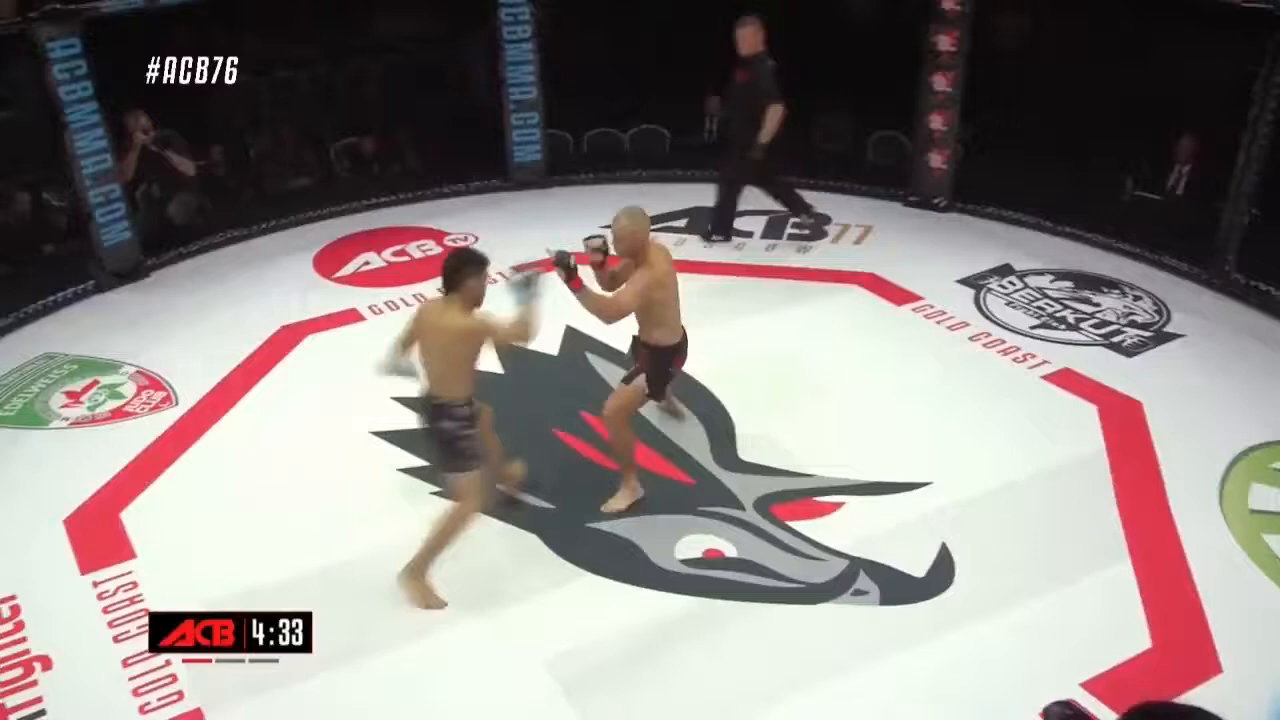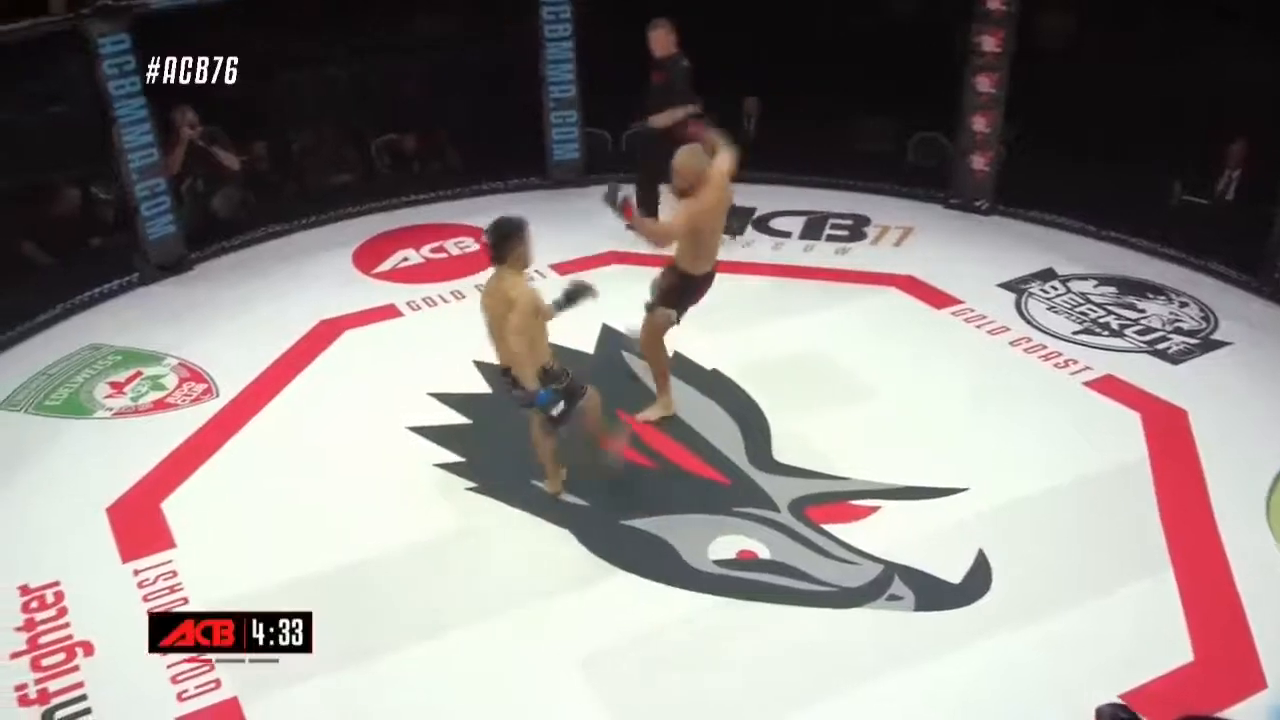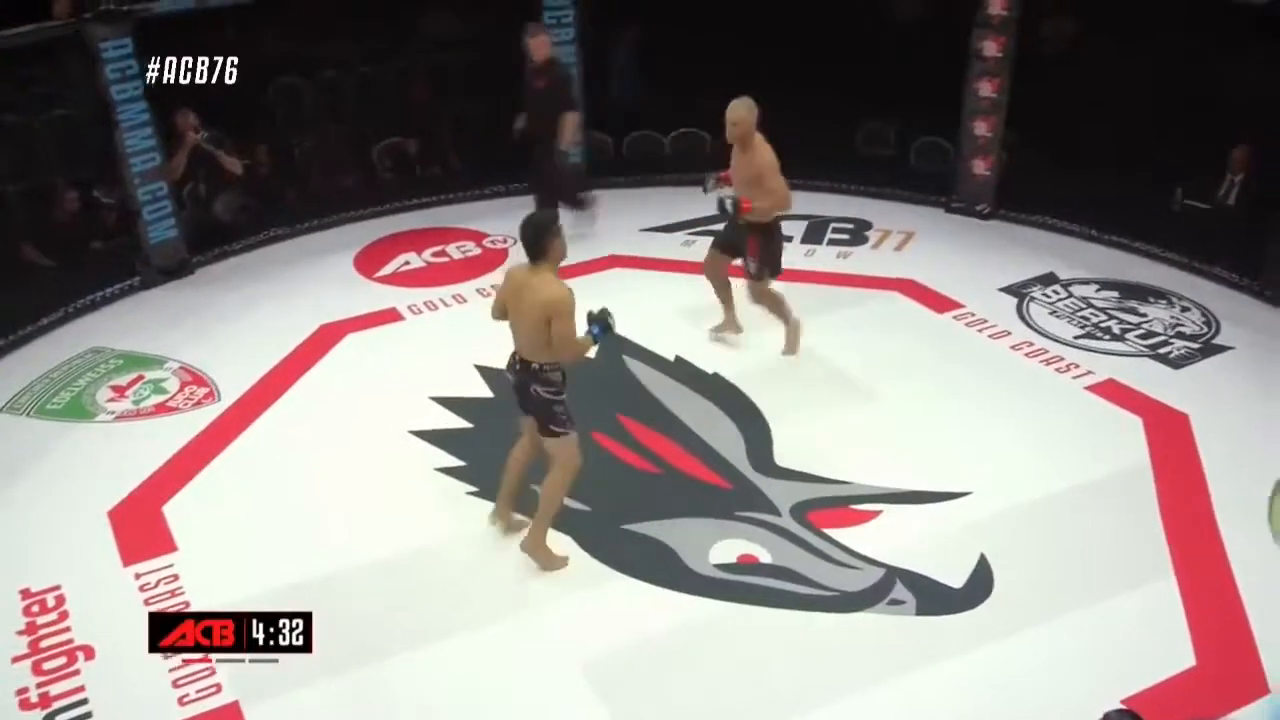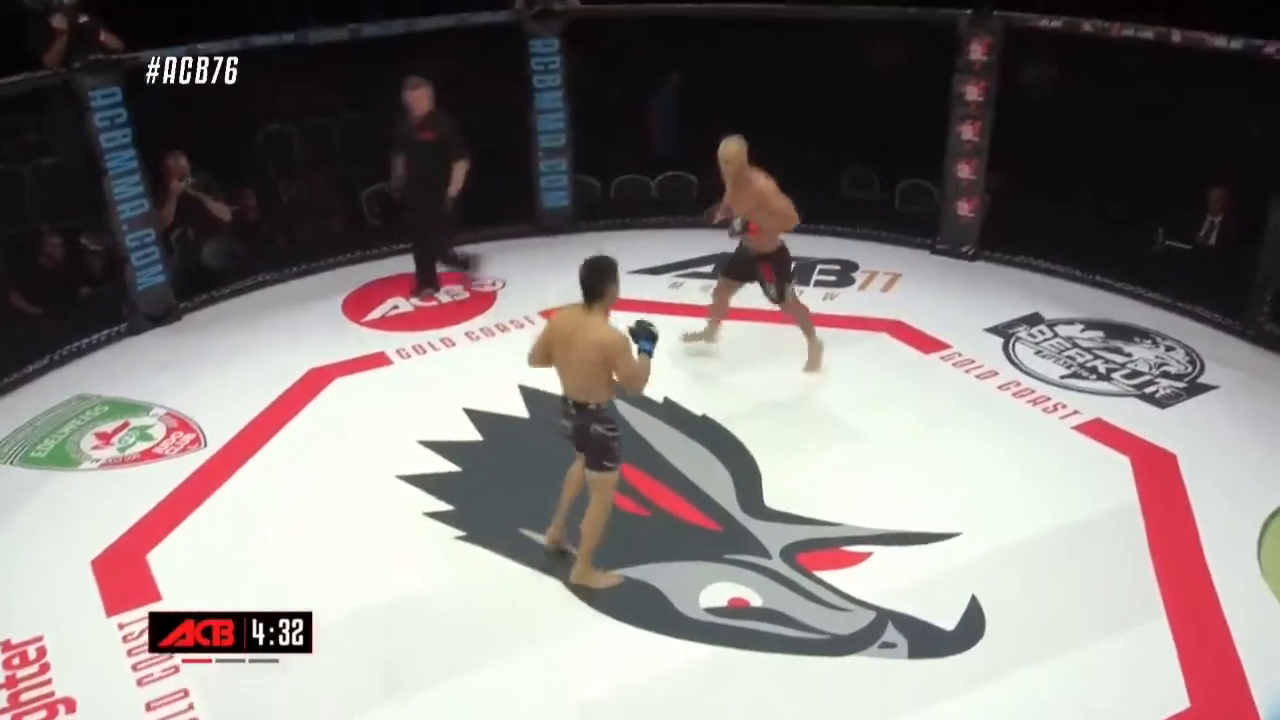
dt=0.5s
person 1, frame 1
left shoulder: (427, 310)
right shoulder: (470, 325)
left elbow: (404, 343)
right elbow: (521, 334)
left wrist: (396, 362)
right wrist: (526, 299)
left hip: (437, 402)
right hip: (450, 416)
left knee: (484, 416)
right knee: (471, 501)
left ankle: (503, 472)
right ankle: (416, 571)
person 1, frame 2
left shoulder: (491, 290)
right shoulder: (522, 294)
right elbow: (514, 348)
left wrist: (562, 302)
right wrist: (539, 394)
left hip: (514, 380)
right hip: (542, 379)
left knee: (541, 422)
right knee: (592, 401)
left ankle: (554, 478)
right ankle: (608, 443)
person 1, frame 3
left shoulder: (515, 276)
right shoulder: (559, 295)
left elbow: (498, 312)
right elbow: (568, 353)
right wrist: (597, 331)
left hip: (518, 368)
right hip: (544, 380)
left knee: (529, 440)
right knee: (567, 462)
left ankle: (503, 509)
right ankle: (536, 541)
person 1, frame 4
left shoulder: (559, 318)
right shoulder: (613, 339)
left elbow: (535, 359)
right elbow: (636, 386)
right wrist: (646, 350)
left hip: (568, 410)
right hip: (597, 418)
left knee: (583, 465)
right knee: (602, 495)
left ankle: (556, 529)
right ankle: (583, 569)
person 2, frame 1
left shoulder: (650, 274)
right shoulder: (647, 251)
left elbow: (611, 312)
right elbow: (610, 283)
left wrist: (574, 281)
right wrist: (598, 262)
left hip: (662, 353)
right hip: (653, 340)
left knee: (614, 414)
right knee: (640, 367)
left ankle: (630, 486)
right ankle: (668, 401)
person 2, frame 2
left shoulder: (697, 207)
right shoulder: (718, 173)
left elbow: (661, 237)
right elbow: (729, 152)
left wrist: (626, 209)
right wrist: (704, 134)
left hip: (687, 279)
right hip: (702, 270)
left knee: (649, 337)
right knee: (660, 287)
left ankle: (664, 402)
person 2, frame 3
left shoulder: (762, 157)
right shoulder: (741, 143)
left elbow: (783, 202)
left wrist: (744, 206)
right wrist: (724, 178)
left hip: (761, 229)
right hip: (741, 220)
left knee: (759, 293)
right knee: (711, 267)
left ankle: (790, 325)
right ankle: (730, 320)
person 2, frame 4
left shoulder: (761, 187)
right shoulder: (731, 177)
left elbow: (791, 219)
left wrist: (753, 226)
right wrist: (721, 210)
left hip: (769, 255)
right hip: (747, 248)
left knee: (788, 304)
right knee: (721, 292)
left ankle: (814, 344)
right ankle: (710, 332)
person 3, frame 1
left shoulder: (763, 69)
right shoulder: (746, 65)
left elbow: (776, 108)
left wrist: (762, 142)
right wrist: (728, 127)
left hip: (752, 139)
right hip: (743, 136)
left knee: (729, 181)
right knee: (765, 179)
left ankle: (720, 230)
right ankle: (803, 210)
person 3, frame 2
left shoulder: (679, 69)
right shoulder: (659, 65)
left elbow: (688, 108)
left wrist: (650, 123)
left hip: (672, 136)
right hip: (657, 134)
right knee: (645, 178)
right ankle: (647, 219)
person 3, frame 3
left shoulder: (558, 74)
right shoulder: (533, 71)
left elbow: (571, 113)
left wrist: (563, 148)
right wrist: (521, 124)
left hip: (550, 142)
right hip: (537, 139)
left knee: (546, 185)
right knee: (546, 185)
right ankle: (581, 203)
person 3, frame 4
left shoulder: (443, 124)
right shoulder: (405, 124)
left elbow: (461, 162)
right elbow: (401, 156)
left wrist: (451, 194)
right wrist: (398, 184)
left hip: (438, 195)
right hip: (415, 194)
left knee: (433, 243)
right knee: (419, 241)
left ankle: (466, 263)
right ankle: (427, 283)
